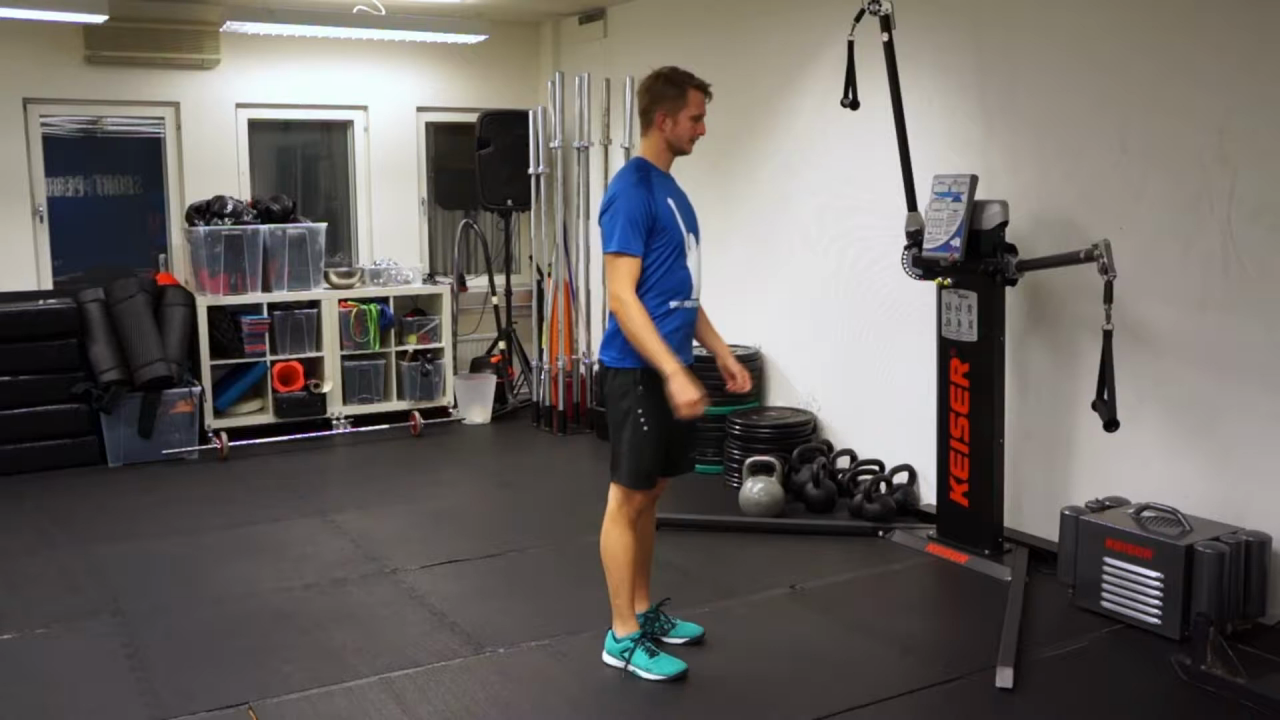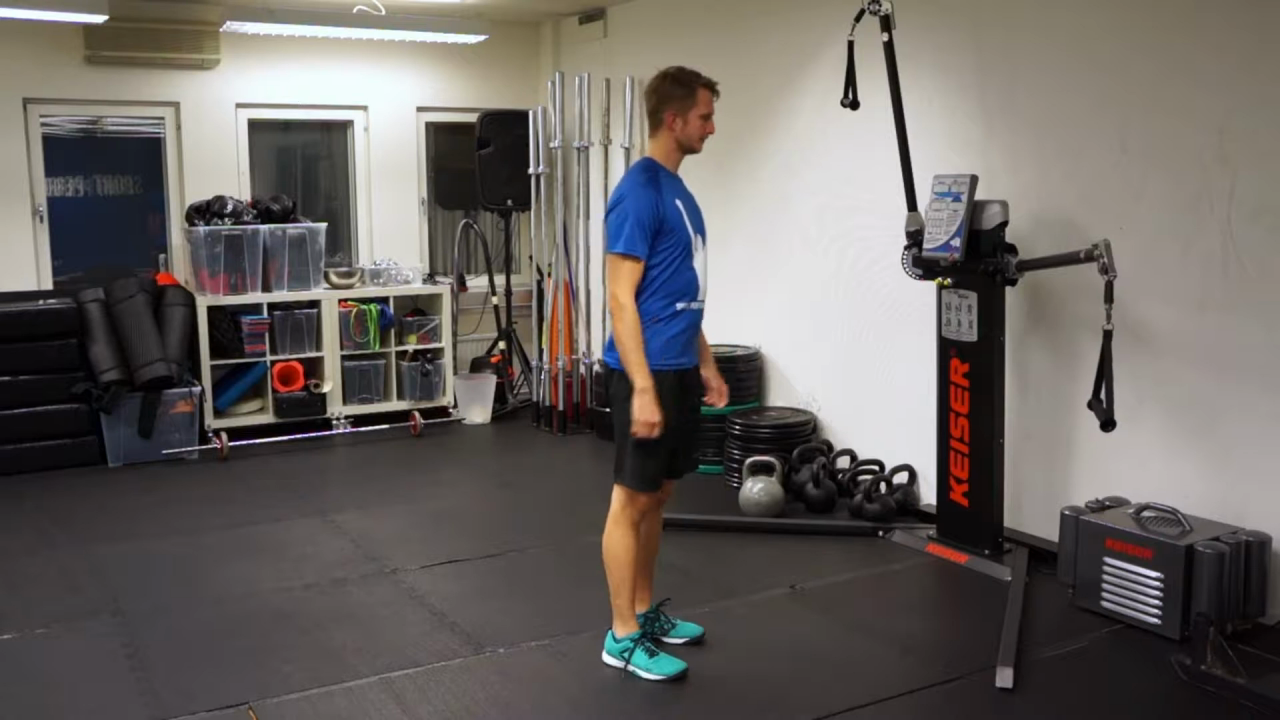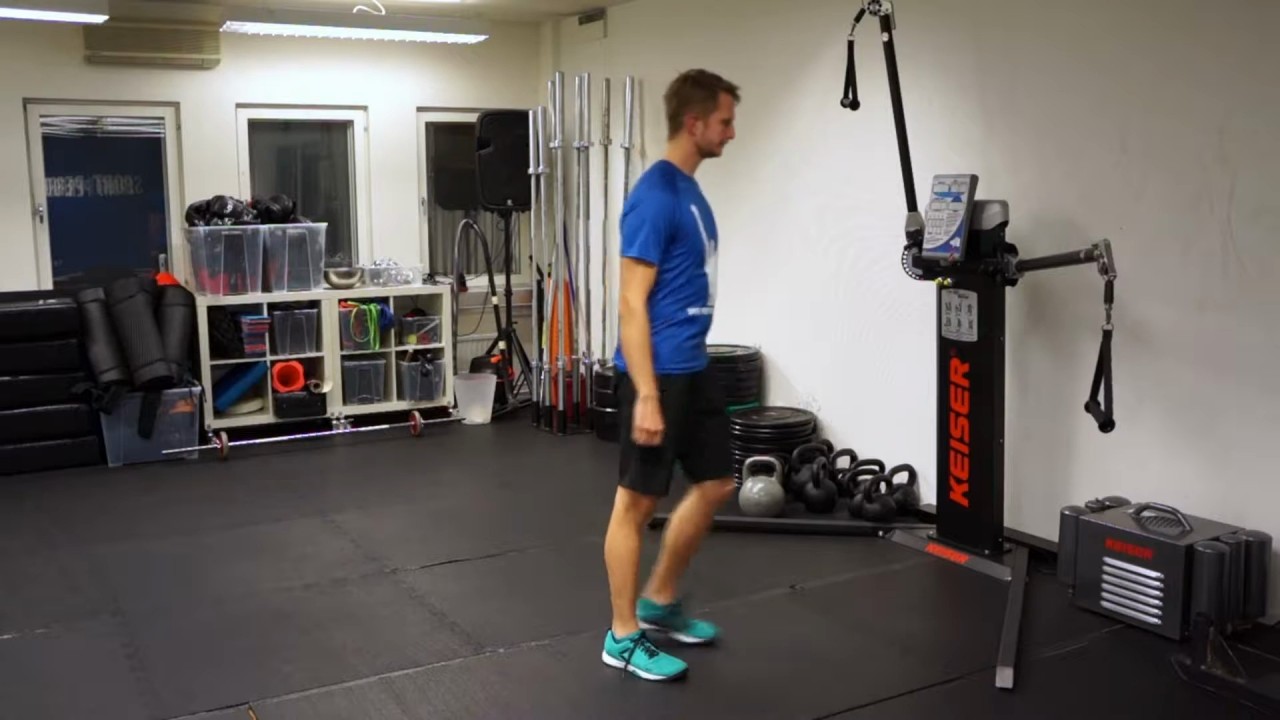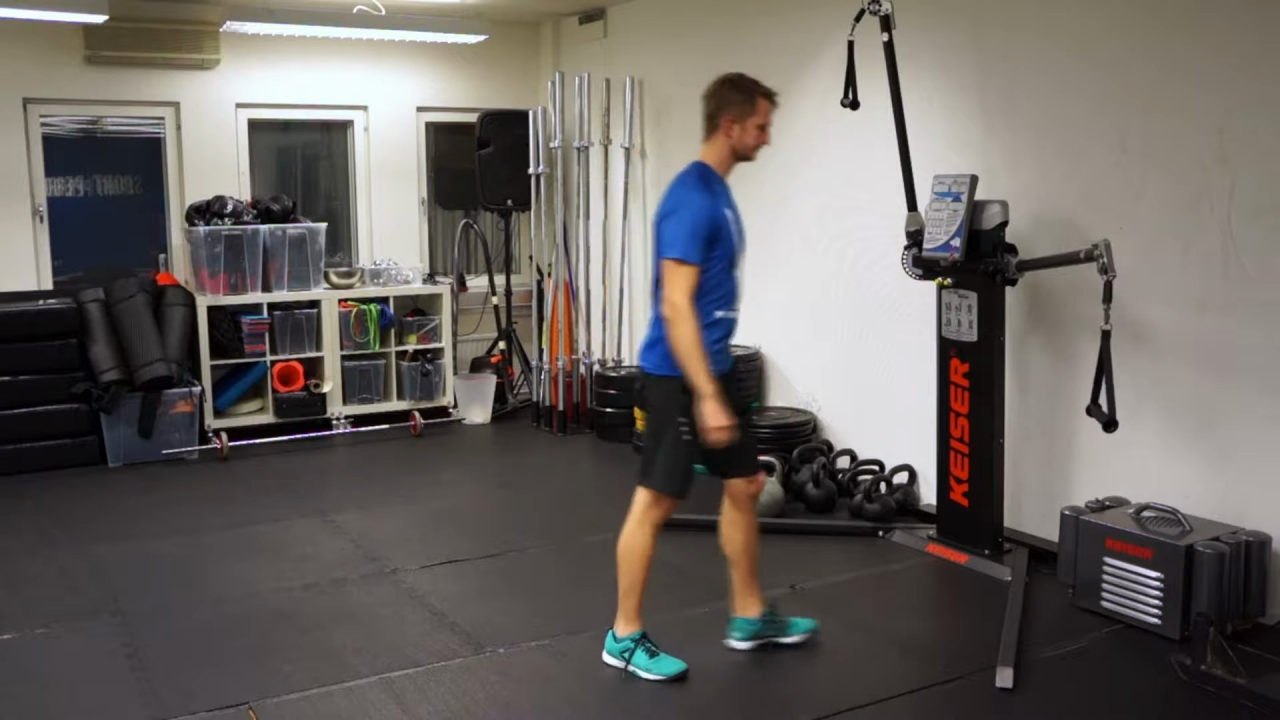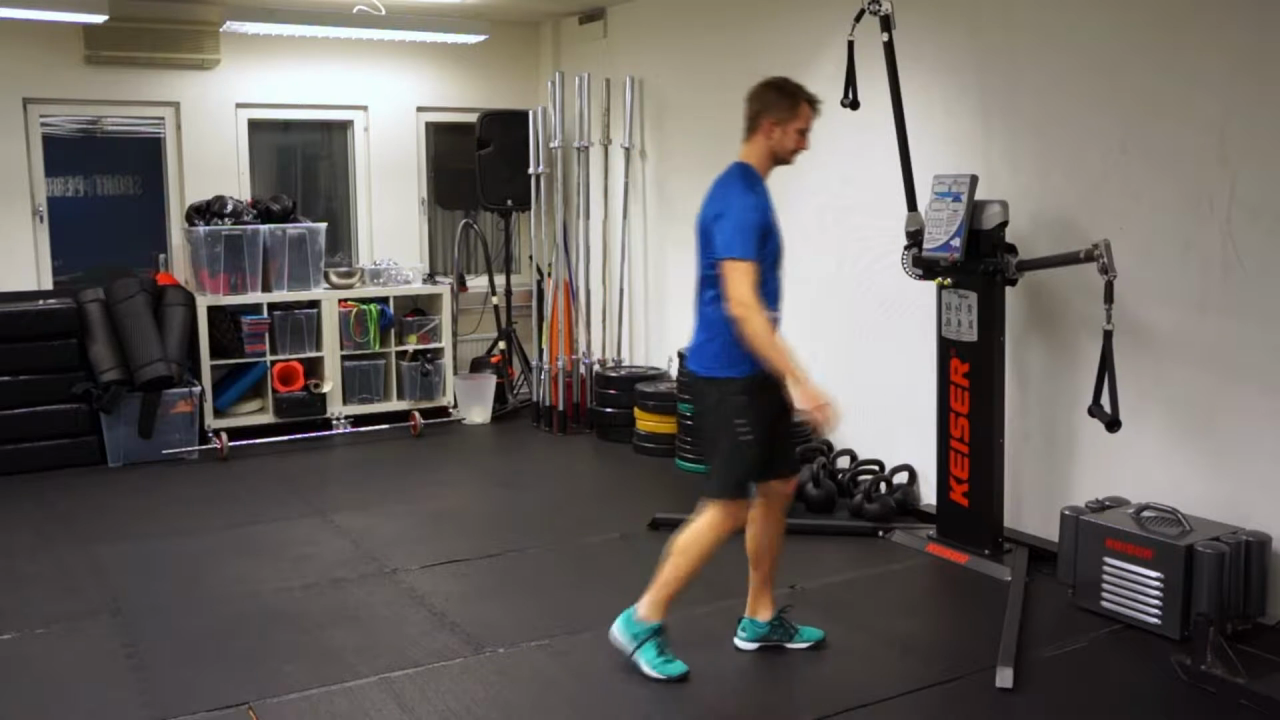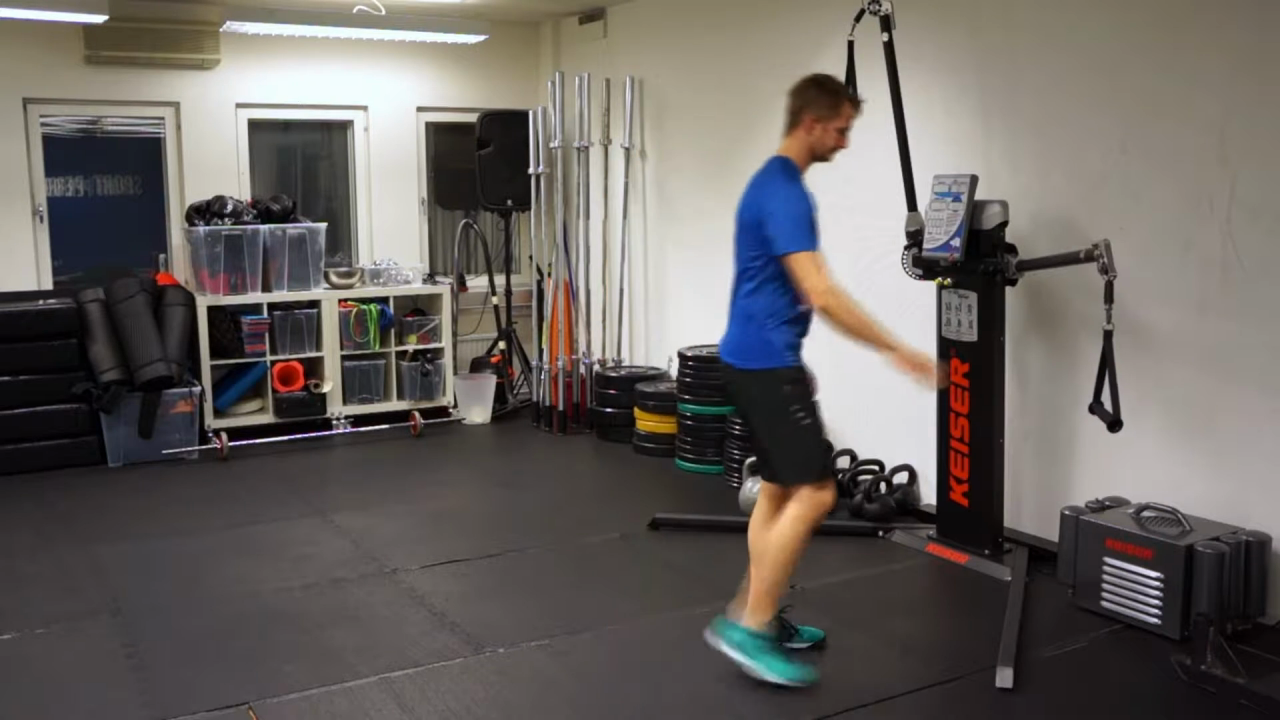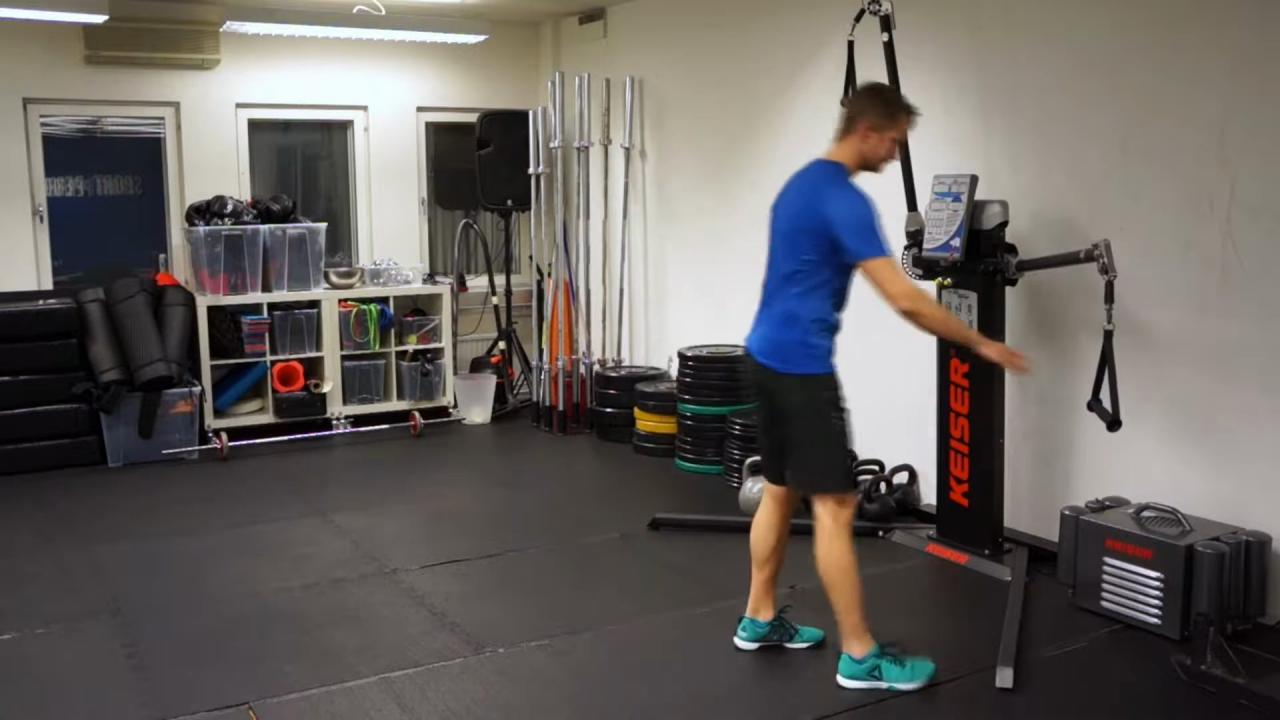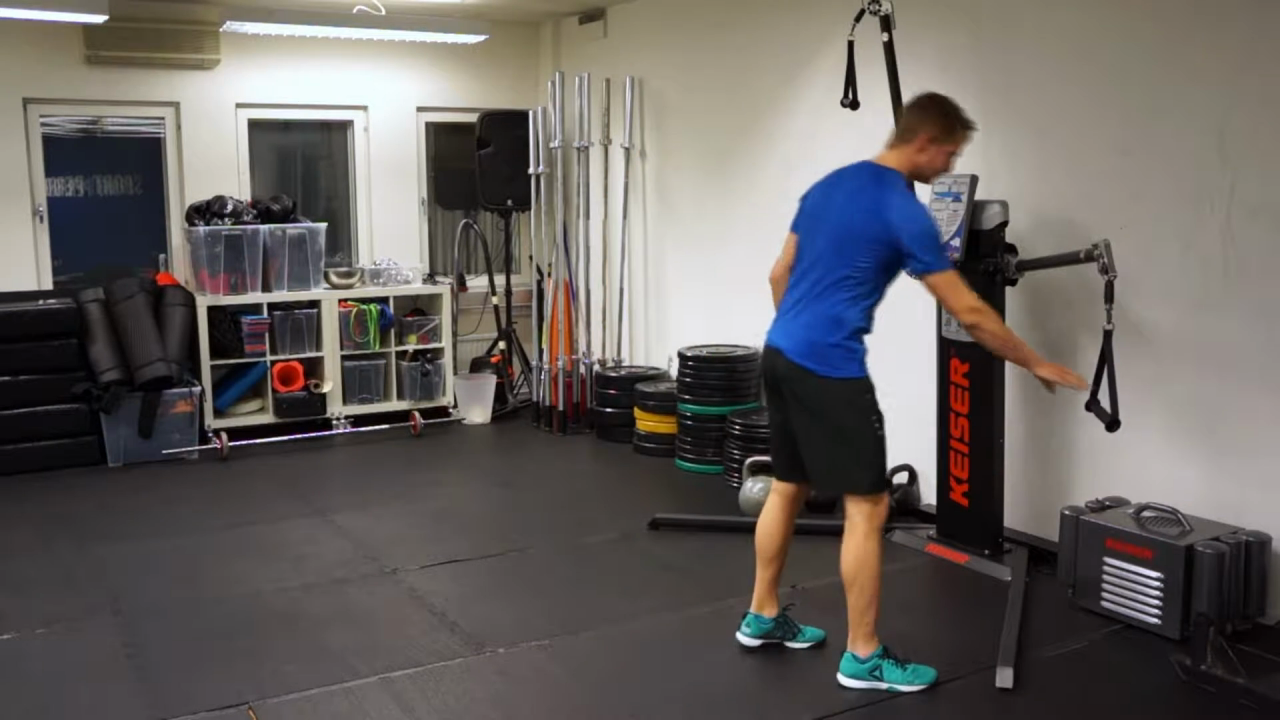
dt=0.2s
person 1, frame 1
left shoulder: (670, 189)
right shoulder: (631, 191)
right elbow: (622, 296)
left wrist: (722, 354)
right wrist: (673, 374)
left hip: (671, 366)
right hip: (640, 372)
left knee: (650, 494)
right knee: (628, 498)
left ankle: (644, 609)
right ankle: (623, 636)
person 1, frame 2
left shoulder: (678, 188)
right shoulder: (639, 192)
right elbow: (621, 298)
left wrist: (706, 365)
right wrist: (642, 388)
left hip: (680, 369)
right hip: (647, 372)
left knee: (660, 494)
right knee: (633, 501)
left ankle: (644, 607)
right ankle: (624, 636)
person 1, frame 3
left shoulder: (691, 191)
right shoulder: (656, 197)
right elbow: (633, 304)
right wrist: (648, 397)
left hip: (692, 368)
right hip: (656, 373)
left knee: (715, 485)
right knee: (637, 502)
left ankle: (658, 601)
right ankle: (624, 635)
person 1, frame 4
left shoulder: (718, 192)
right shoulder: (690, 199)
right elbow: (678, 305)
right wrist: (706, 397)
left hip: (713, 368)
right hip: (678, 376)
left knee: (745, 486)
right knee: (656, 502)
left ankle: (751, 616)
right ankle: (625, 635)
person 1, frame 5
left shoulder: (750, 191)
right shoulder: (739, 198)
right elbow: (742, 304)
right wrist: (799, 383)
left hip: (747, 371)
right hip: (728, 373)
left knee: (777, 489)
right knee: (725, 507)
left ankle: (761, 619)
right ankle: (641, 621)
person 1, frame 6
left shoulder: (771, 182)
right shoulder: (784, 193)
right elbow: (821, 295)
left wrist: (792, 360)
right wrist: (899, 352)
left hip: (757, 357)
right hip: (763, 364)
left knee: (778, 489)
right knee: (813, 494)
left ankle: (764, 614)
right ankle: (750, 625)
person 1, frame 7
left shoulder: (798, 185)
right shoulder: (845, 200)
right elbow: (906, 300)
right wrist: (983, 346)
left hip: (763, 354)
right hip: (798, 365)
left knee: (781, 491)
right knee: (836, 505)
left ankle: (760, 619)
right ankle: (860, 655)
person 1, frame 8
left shoulder: (826, 186)
right shoulder: (904, 212)
left elbow: (779, 273)
right elbow: (969, 312)
right wrist: (1036, 364)
left hip: (780, 353)
right hip: (828, 367)
left knee: (787, 488)
right knee: (867, 506)
left ankle: (763, 616)
right ankle: (862, 656)
